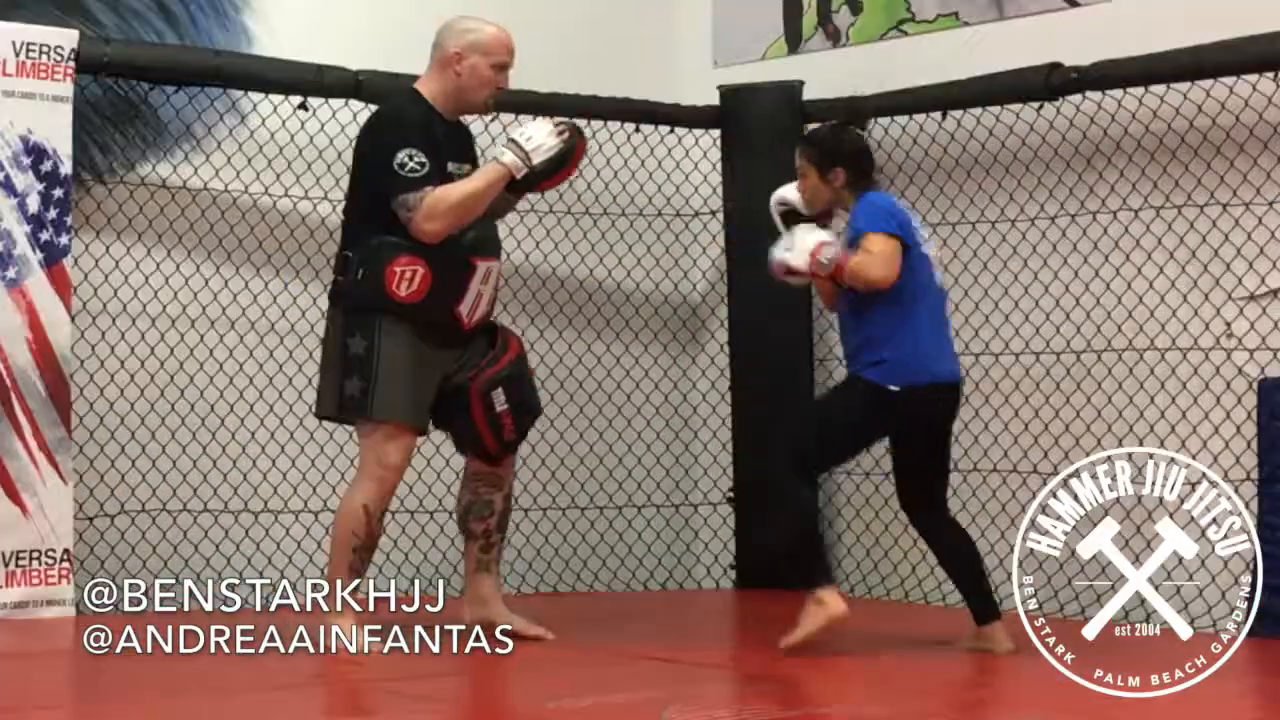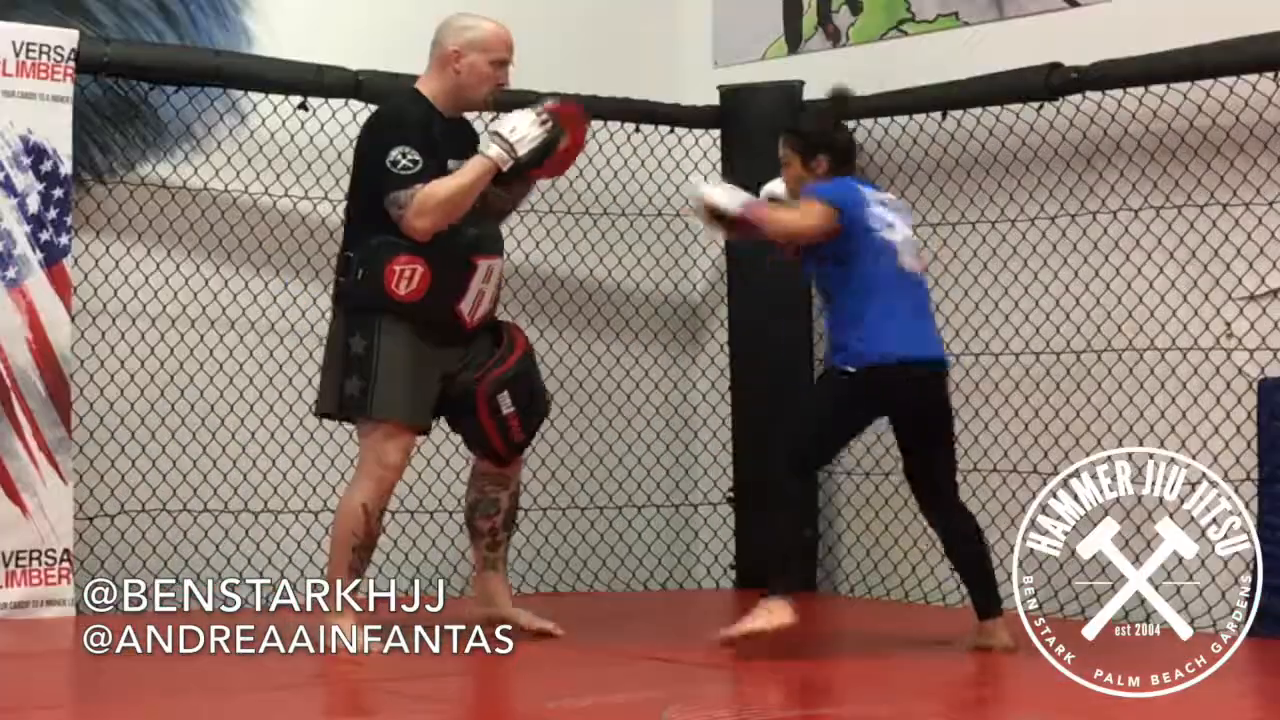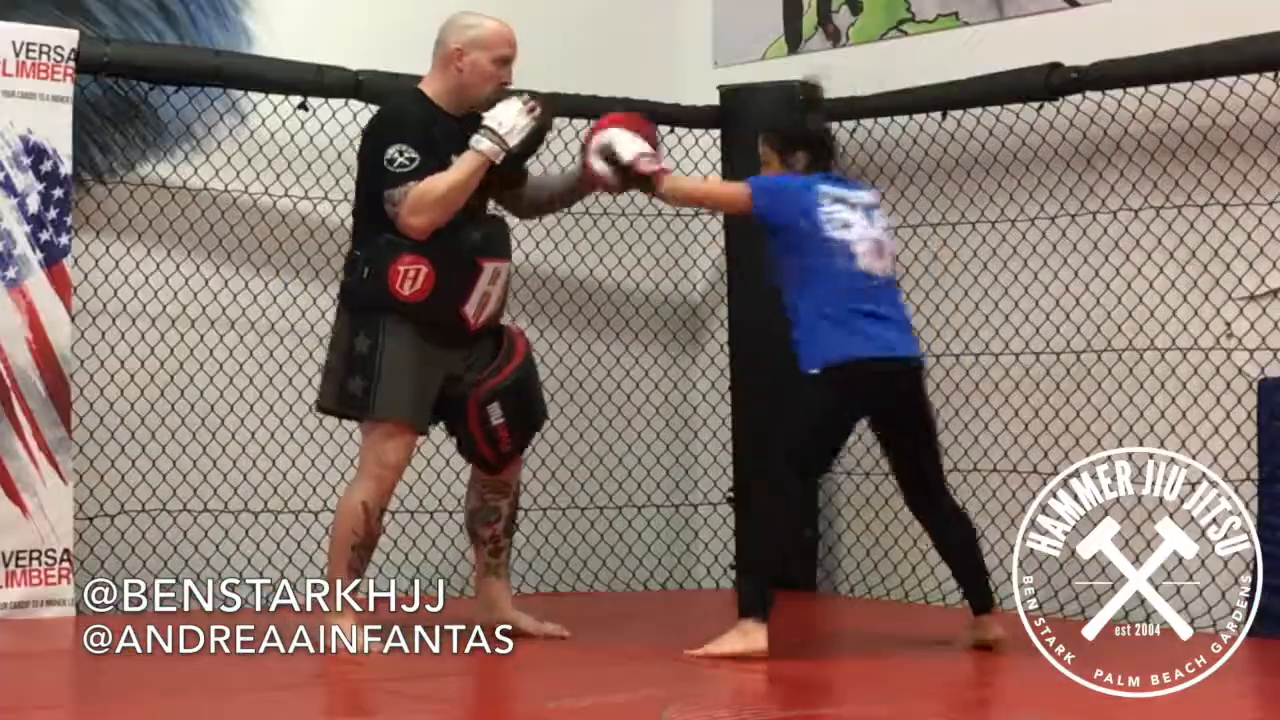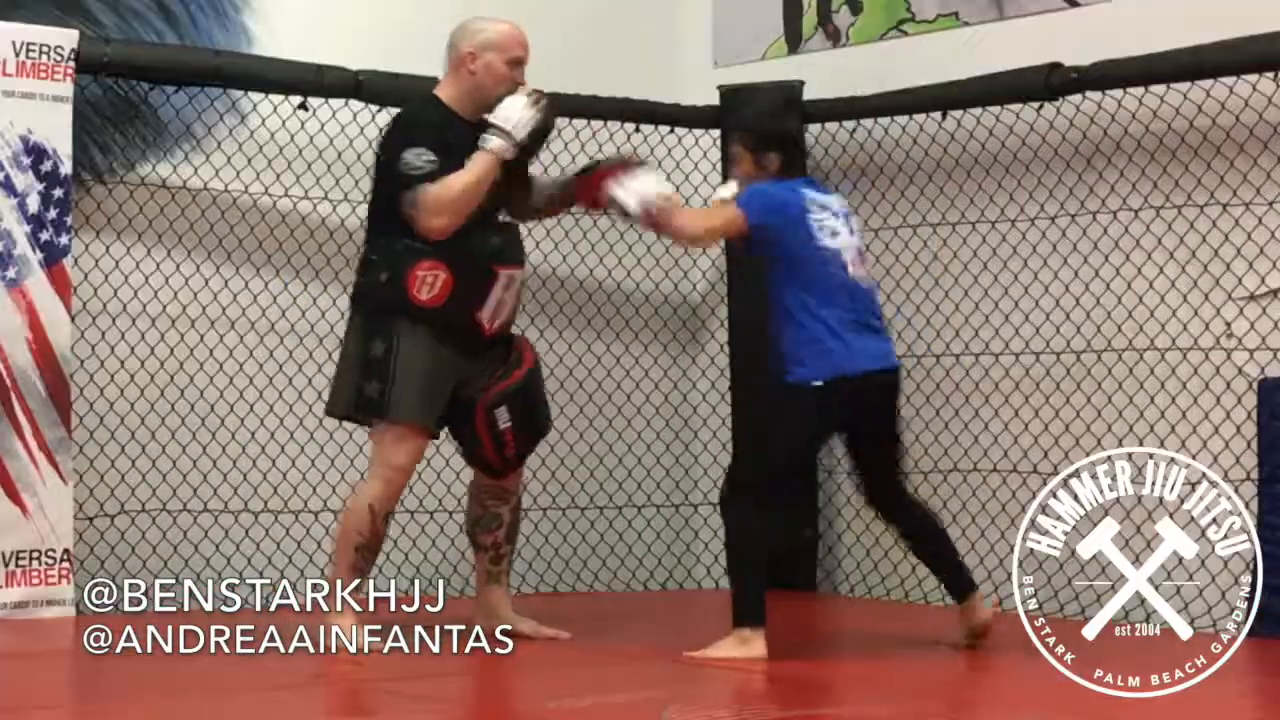
dt=0.1s
person 1, frame 1
left shoulder: (454, 133)
right shoulder: (396, 123)
left elbow: (469, 221)
right elbow: (429, 221)
left wrist: (526, 170)
right wrist: (509, 159)
left hip: (457, 327)
right hip: (391, 324)
left knee: (492, 453)
right knee: (384, 466)
left ankle: (483, 597)
right ankle: (341, 615)
person 1, frame 2
left shoulder: (458, 131)
right shoulder: (396, 123)
left elbow: (484, 211)
right elbow: (420, 218)
left wrist: (525, 166)
right wrist: (497, 153)
left hip: (464, 327)
right hip: (393, 324)
left knee: (503, 451)
right knee: (383, 465)
left ankle: (493, 595)
right ankle: (340, 615)
person 1, frame 3
left shoulder: (467, 127)
right shoulder: (401, 123)
left elbow: (525, 198)
right elbow: (415, 215)
left wrist: (596, 173)
right wrist: (489, 147)
left hip: (467, 328)
right hip: (397, 324)
left knee: (500, 459)
right knee: (383, 465)
left ankle: (494, 604)
right ankle: (338, 615)
person 1, frame 4
left shoulder: (481, 131)
right shoulder: (418, 127)
left elbow: (527, 201)
right elbow: (435, 217)
left wrist: (590, 179)
right wrist: (498, 146)
left hip: (477, 333)
right hip: (411, 327)
left knee: (503, 467)
right knee: (393, 466)
left ankle: (494, 607)
right ankle: (340, 613)
person 2, frame 1
left shoulder: (874, 211)
right shoulder: (882, 211)
left elbow: (880, 273)
left wrist: (818, 259)
right wrist: (816, 253)
left hip: (899, 381)
right hip: (933, 383)
left knee: (791, 464)
right knee: (926, 507)
left ankle: (823, 591)
right ankle: (990, 625)
person 2, frame 2
left shoulder: (834, 192)
right shoulder: (883, 202)
left elbow: (793, 223)
left wrist: (734, 205)
right wrist: (769, 214)
left hip: (866, 366)
right hip: (925, 367)
left knee: (785, 471)
right knee: (939, 494)
left ankle: (777, 601)
right ankle: (992, 622)
person 2, frame 3
left shoulder: (785, 193)
right shoulder: (868, 200)
left elbow: (696, 191)
left wrist: (634, 164)
left hip: (836, 370)
right hip: (899, 364)
left knee: (771, 487)
right knee: (929, 494)
left ankle: (752, 624)
right ankle: (985, 617)
person 2, frame 4
left shoulder: (774, 199)
right shoulder: (829, 202)
left elbow: (696, 228)
left wrist: (646, 205)
right wrist: (745, 215)
left hip: (825, 381)
right hip: (878, 373)
left knee: (744, 493)
right knee: (889, 497)
left ankle: (749, 634)
right ankle: (971, 603)
